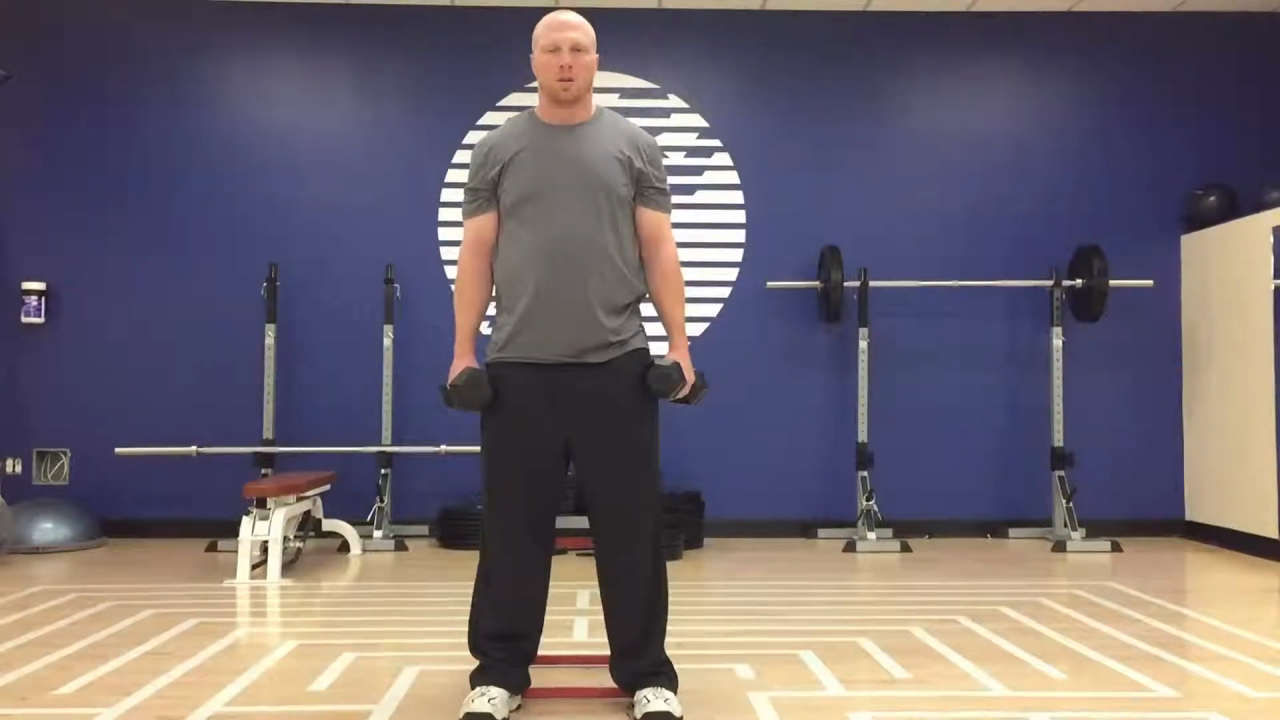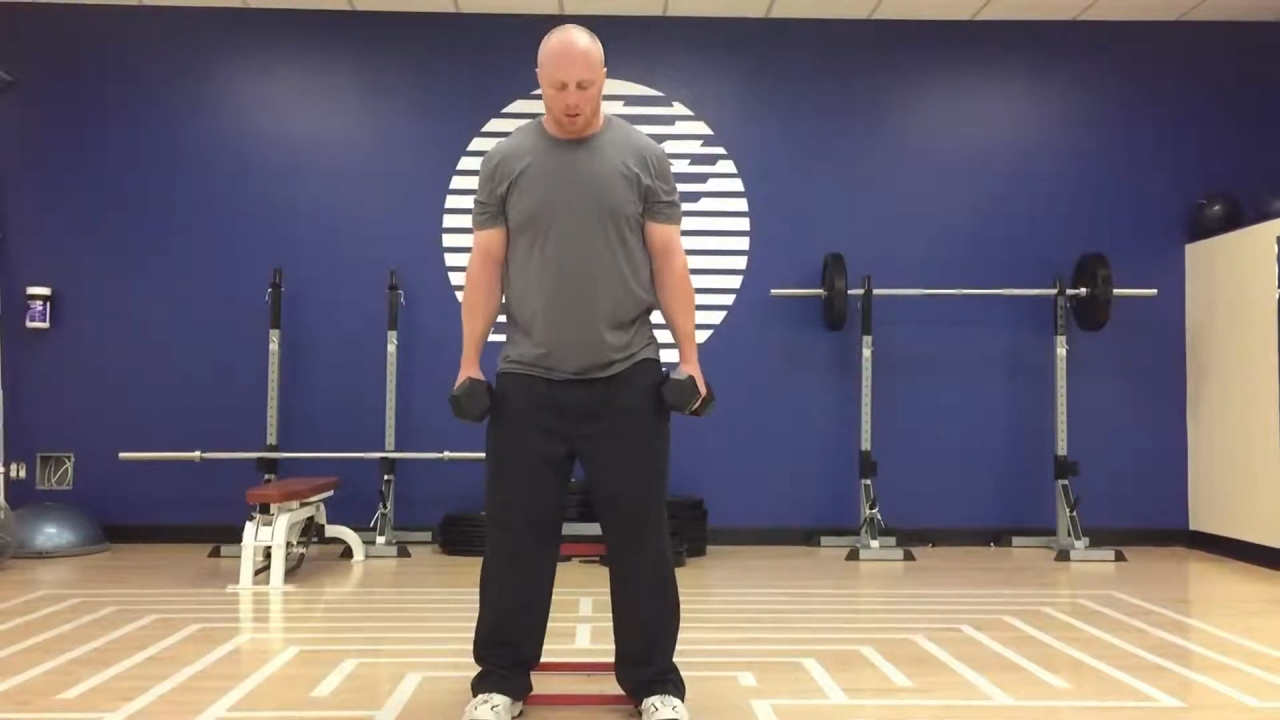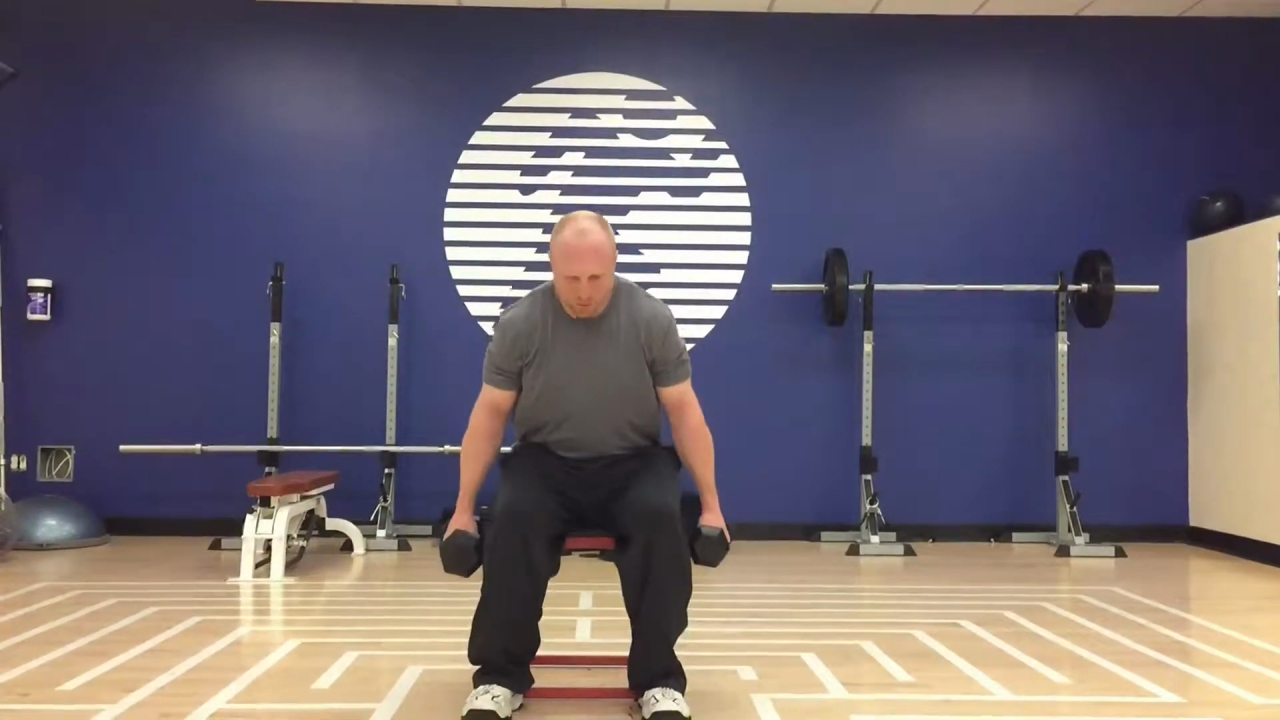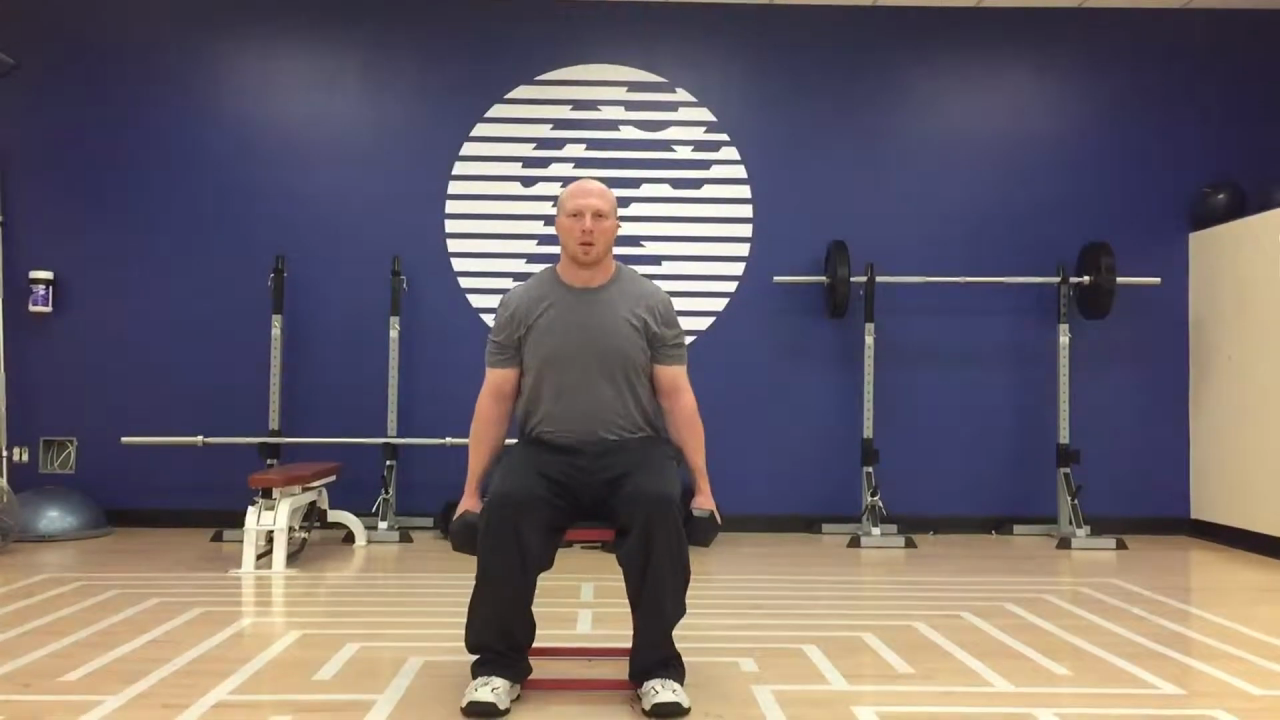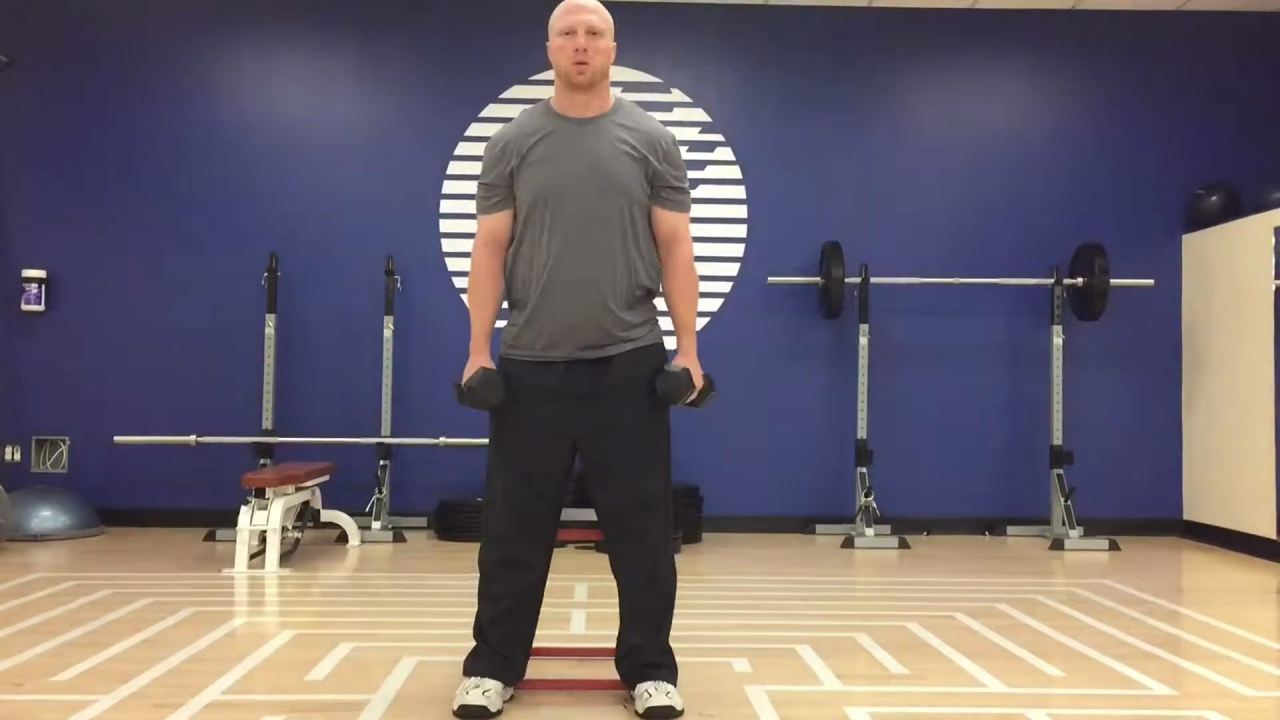
dt=1s
person 1, frame 1
left shoulder: (633, 146)
right shoulder: (497, 149)
left elbow: (658, 249)
right elbow: (477, 253)
left wrist: (677, 343)
right wrist: (464, 349)
left hip: (617, 366)
right hip: (518, 369)
left knee: (630, 527)
right knee: (513, 527)
person 1, frame 2
left shoulder: (643, 156)
right shoulder: (505, 160)
left elbow: (668, 261)
right elbow: (486, 265)
left wrist: (689, 356)
right wrist: (470, 359)
left hip: (627, 379)
right hip: (528, 380)
left knee: (638, 529)
right knee: (517, 529)
person 1, frame 3
left shoulder: (652, 320)
right shoulder: (519, 325)
left elbow: (685, 413)
right elbow: (489, 414)
left wrist: (711, 503)
right wrist: (463, 508)
left hip: (632, 463)
right hip: (546, 463)
left knee: (660, 520)
right knee: (512, 522)
right ankle: (499, 677)
person 1, frame 4
left shoulder: (650, 304)
right shoulder: (519, 305)
left elbow: (677, 397)
right elbow: (495, 399)
left wrist: (702, 486)
right wrist: (471, 490)
left hip: (632, 454)
right hip: (546, 456)
left knee: (659, 507)
right knee: (506, 507)
left ankle: (657, 668)
right ankle: (498, 665)
person 1, frame 5
left shoulder: (651, 140)
right shoulder: (511, 143)
left elbow: (675, 248)
right elbow: (490, 251)
left wrist: (686, 345)
right wrist: (478, 347)
left hip: (629, 363)
right hip: (529, 365)
left knee: (639, 519)
right knee: (517, 520)
